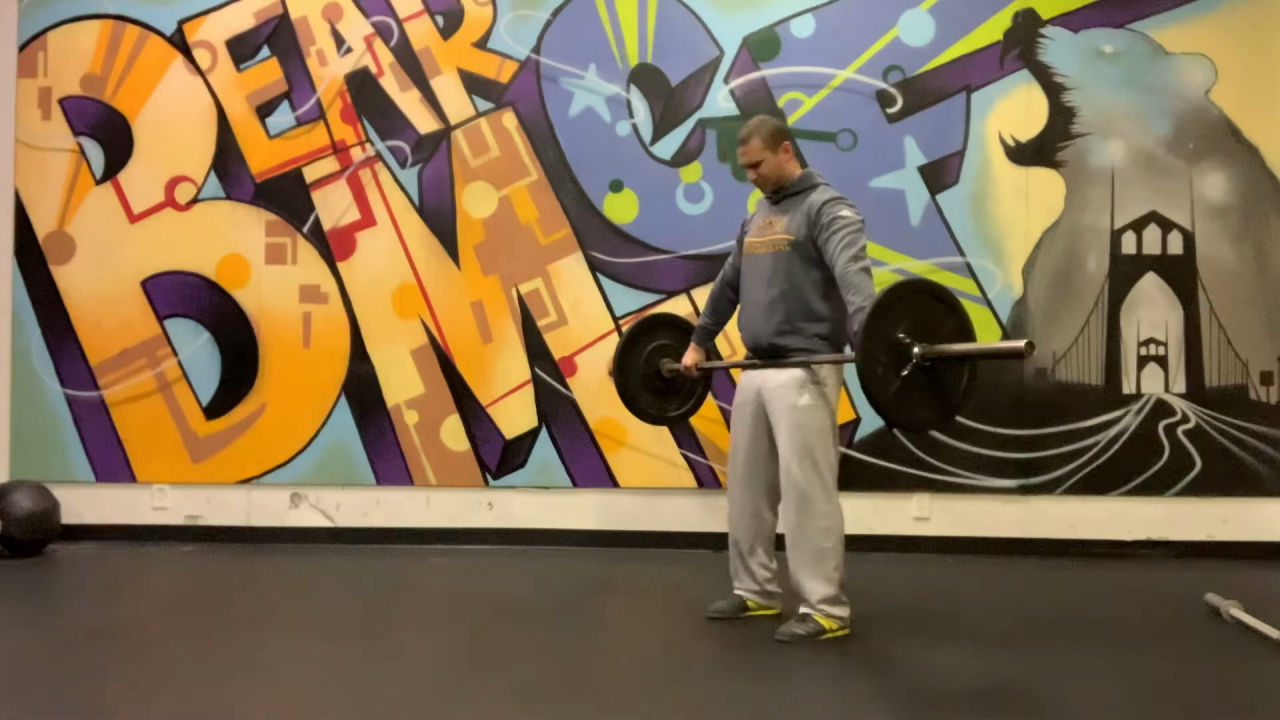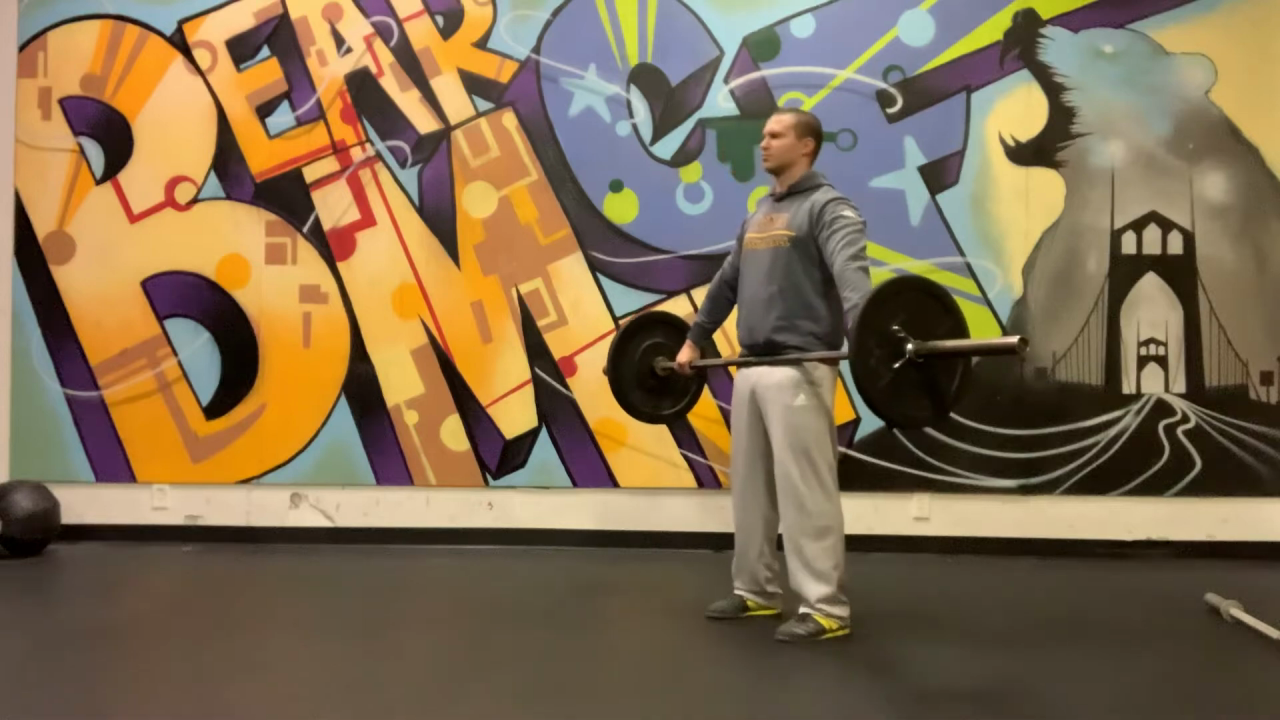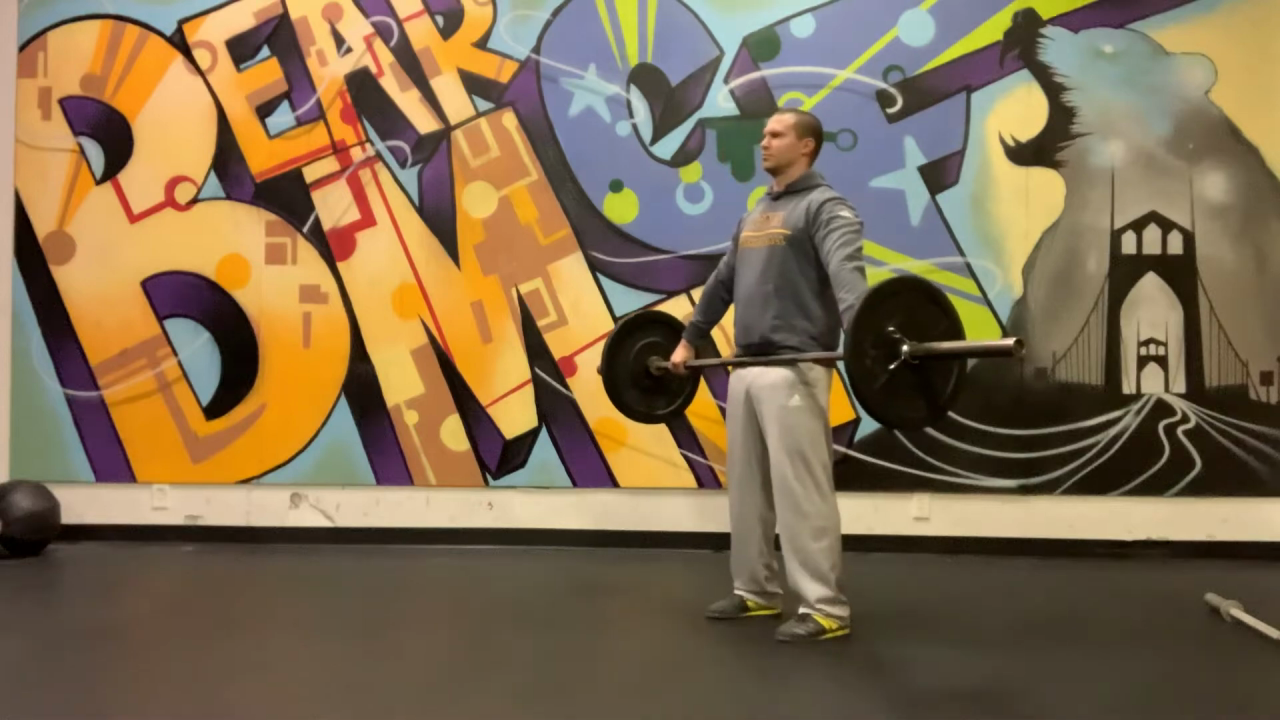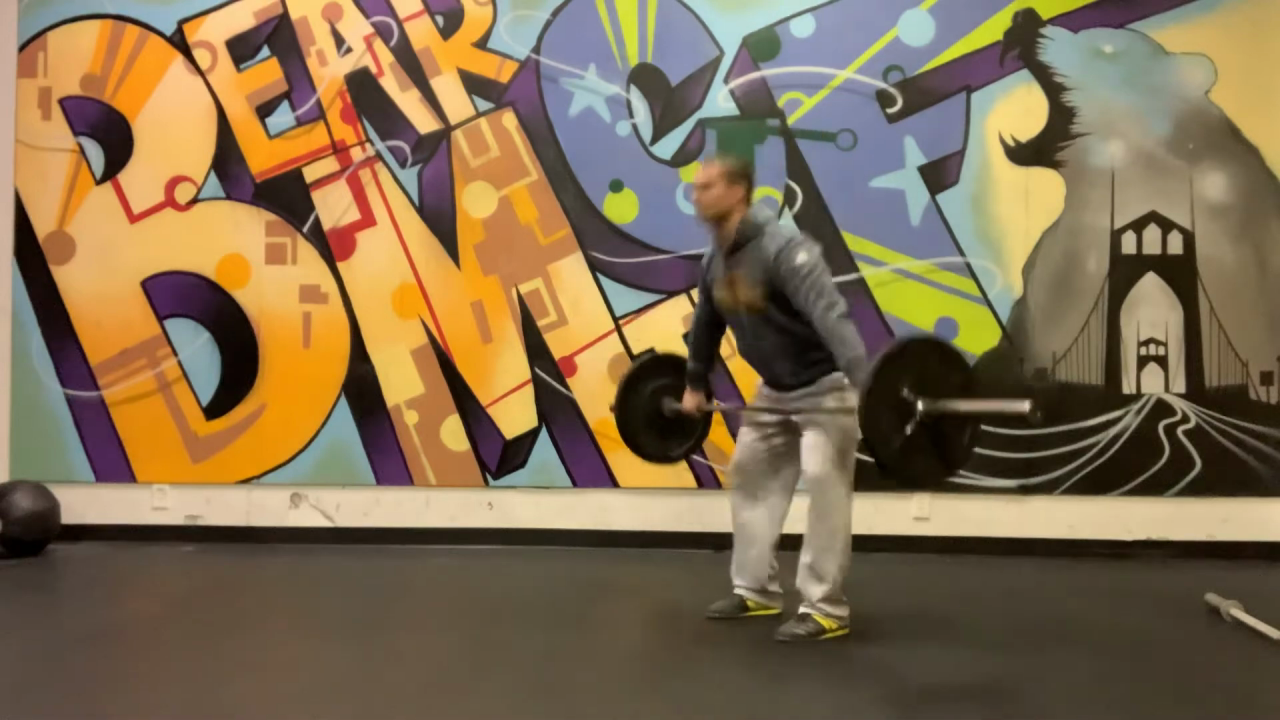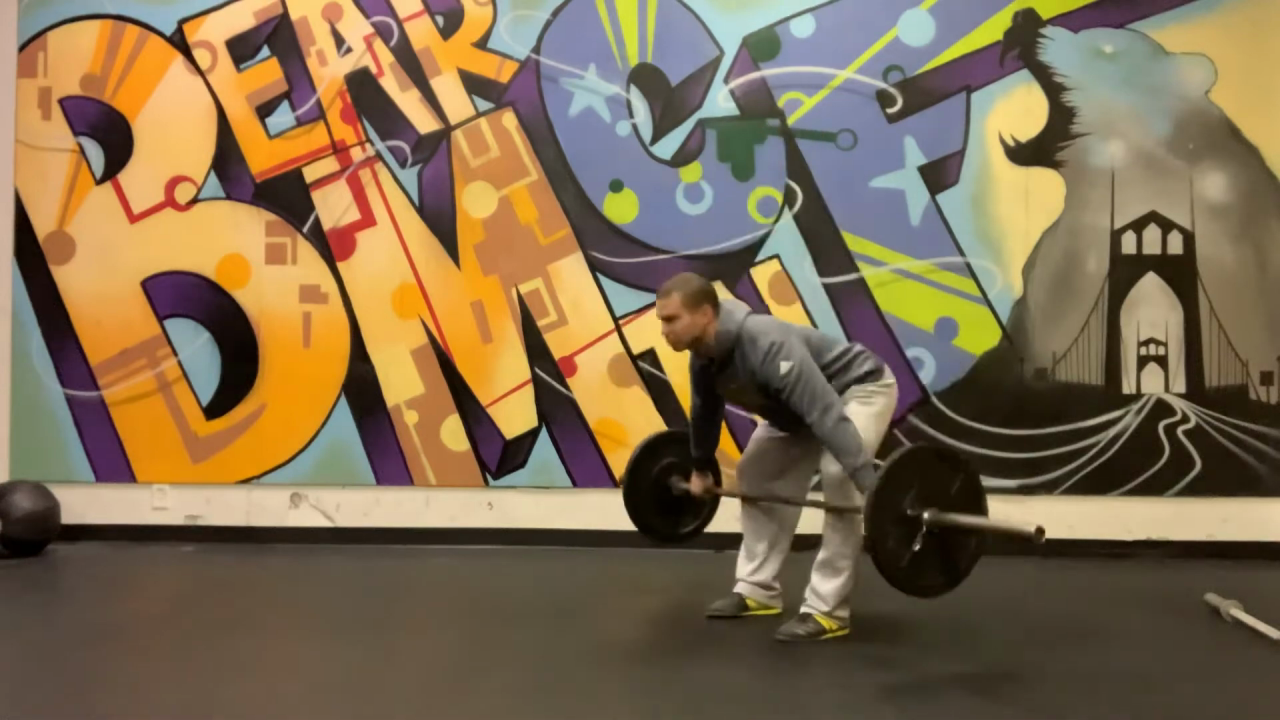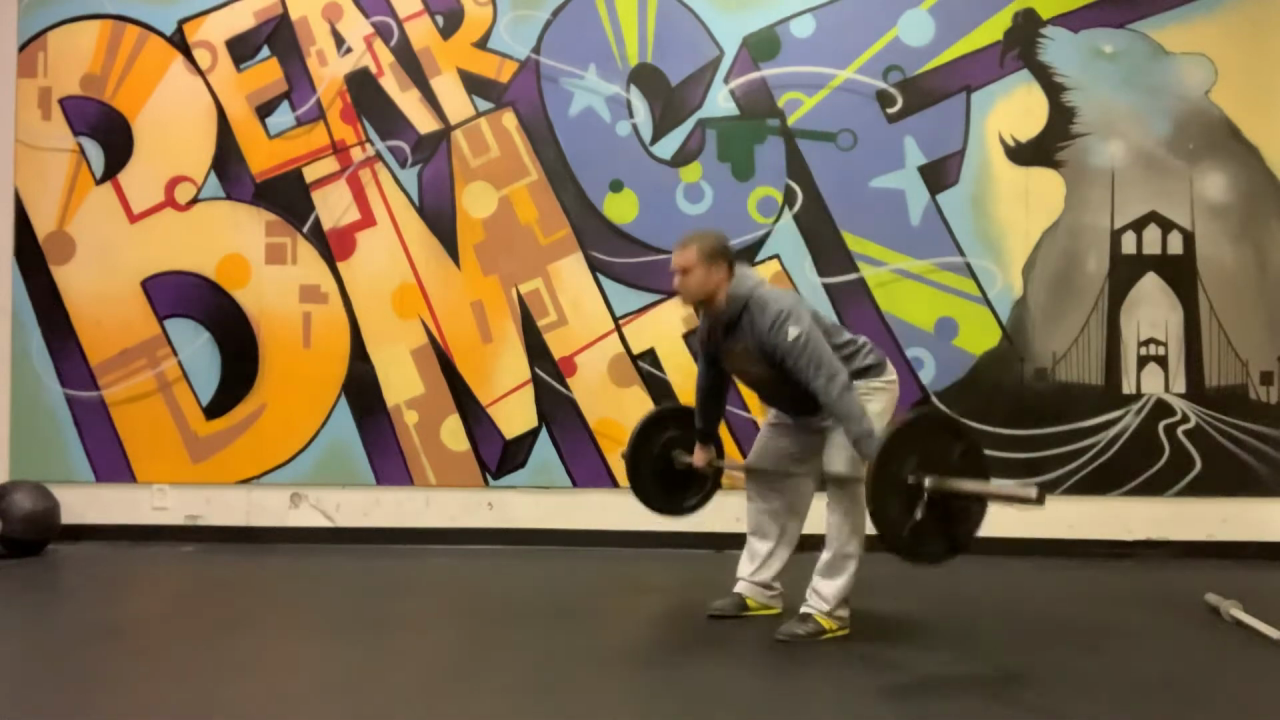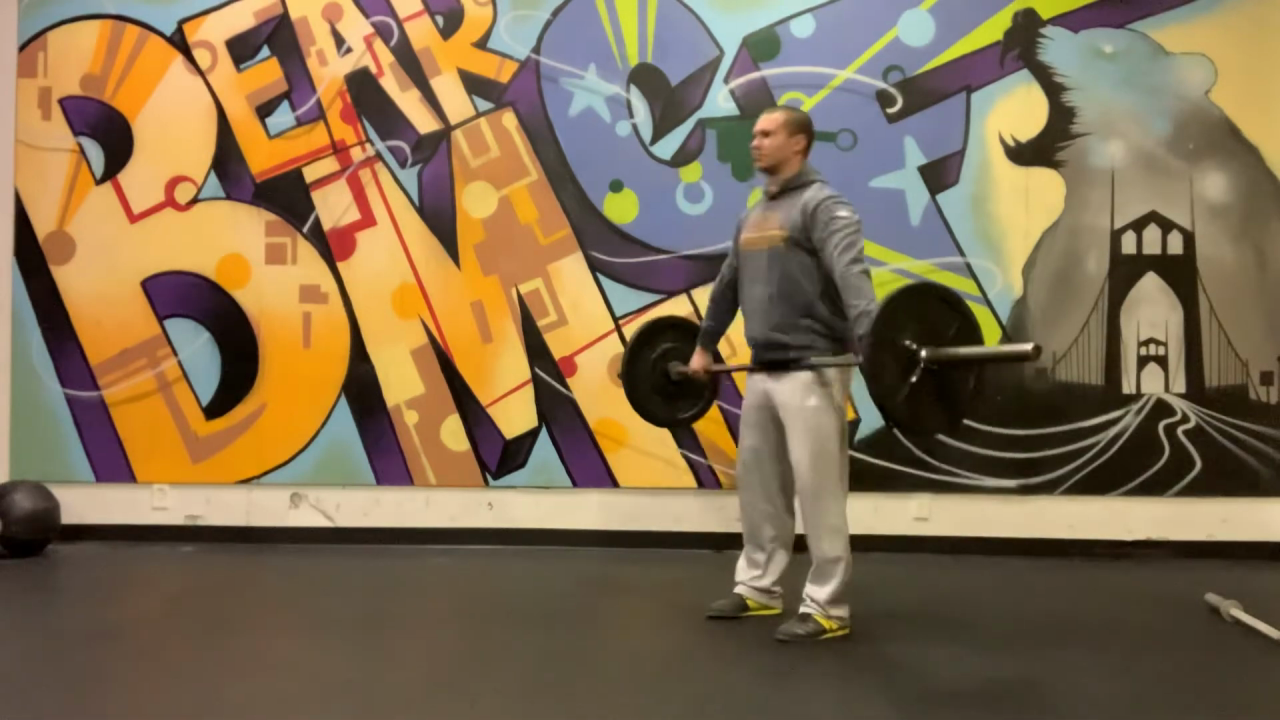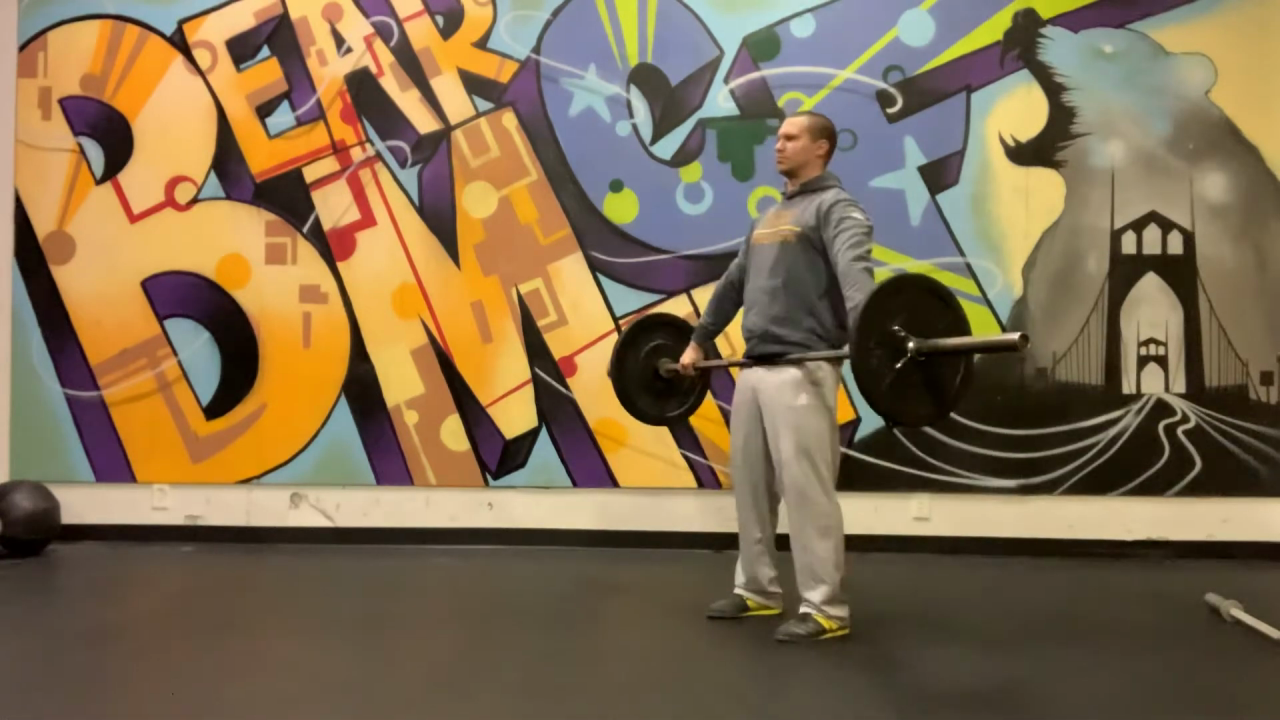
dt=0.4s
person 1, frame 1
left shoulder: (827, 208)
right shoulder: (756, 217)
left elbow: (852, 273)
right elbow: (729, 284)
left wrist: (866, 337)
right wrist: (698, 341)
left hip: (804, 371)
right hip: (754, 371)
left knee: (806, 489)
right knee: (747, 487)
left ankle: (825, 607)
right ankle: (755, 589)
person 1, frame 2
left shoulder: (828, 208)
right shoulder: (758, 214)
left elbow: (851, 271)
right elbow: (727, 282)
right wrist: (694, 339)
left hip: (799, 370)
right hip: (750, 369)
left knee: (806, 489)
right knee: (750, 486)
left ankle: (825, 607)
right ankle: (755, 590)
person 1, frame 3
left shoulder: (826, 207)
right shoulder: (755, 214)
left elbow: (846, 272)
right elbow: (723, 281)
right wrist: (689, 339)
left hip: (794, 370)
right hip: (745, 368)
left knee: (802, 490)
right knee: (747, 487)
left ankle: (825, 608)
right ankle: (756, 590)
person 1, frame 4
left shoulder: (782, 248)
right shoulder: (715, 260)
left elbow: (831, 318)
right elbow: (707, 326)
left wrist: (867, 388)
right wrist: (695, 384)
left hip: (827, 385)
right hip: (776, 391)
left knee: (823, 480)
right knee: (748, 475)
left ankle: (825, 608)
right ankle: (755, 591)
person 1, frame 5
left shoulder: (767, 346)
right shoulder: (704, 357)
left elbow: (828, 416)
right elbow: (706, 412)
left wrist: (871, 487)
right wrist: (701, 468)
left hip: (859, 390)
left knee: (838, 482)
right knee: (754, 477)
left ankle: (826, 609)
right ankle: (757, 589)
person 1, frame 6
left shoulder: (775, 314)
right shoulder: (712, 325)
left elbow: (833, 385)
right elbow: (711, 384)
left wrist: (877, 458)
right wrist: (703, 442)
left hip: (861, 385)
left knee: (843, 479)
right knee: (763, 478)
left ankle: (828, 608)
right ankle: (757, 588)
person 1, frame 7
left shoulder: (822, 204)
right shoulder: (752, 216)
left elbow: (851, 273)
right elbow: (728, 285)
left wrist: (872, 341)
right wrist: (704, 346)
left hip: (815, 372)
right hip: (764, 373)
left knee: (817, 486)
right knee: (757, 481)
left ankle: (826, 608)
right ankle: (757, 588)
person 1, frame 8
left shoulder: (837, 208)
right shoulder: (770, 216)
left elbow: (854, 272)
right elbow: (734, 281)
right wrist: (699, 340)
left hip: (802, 370)
right hip: (754, 367)
left knee: (806, 488)
right knee: (750, 484)
left ankle: (825, 608)
right ankle: (758, 591)
